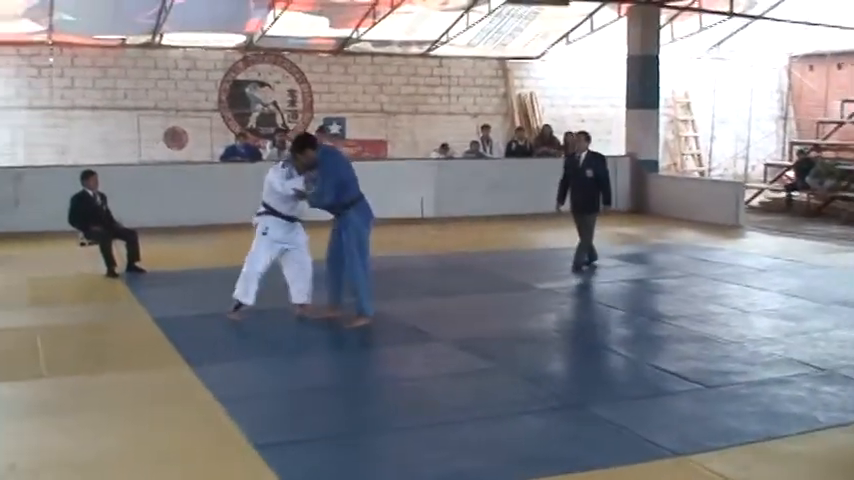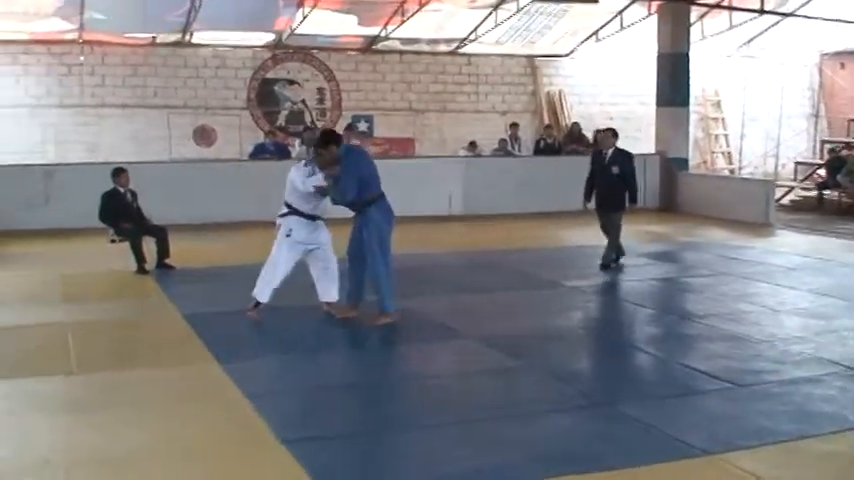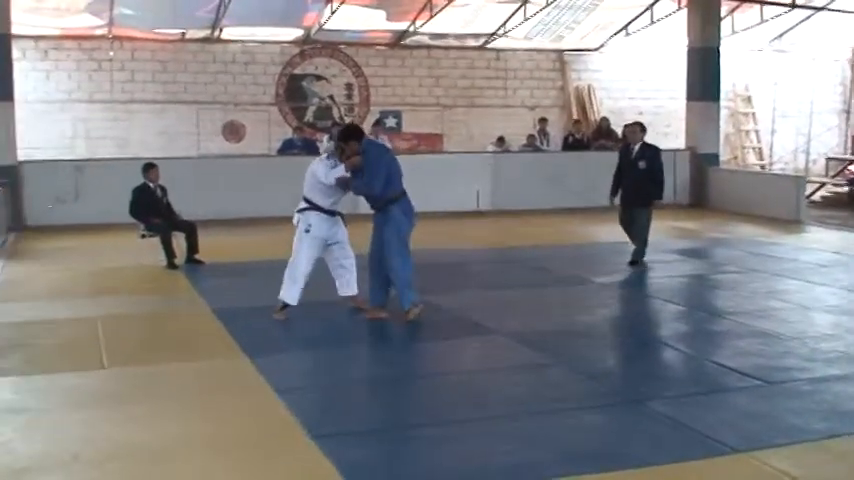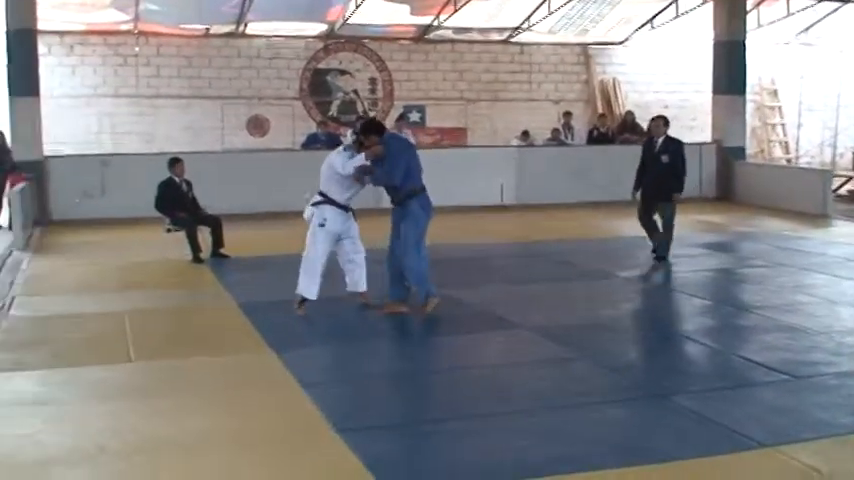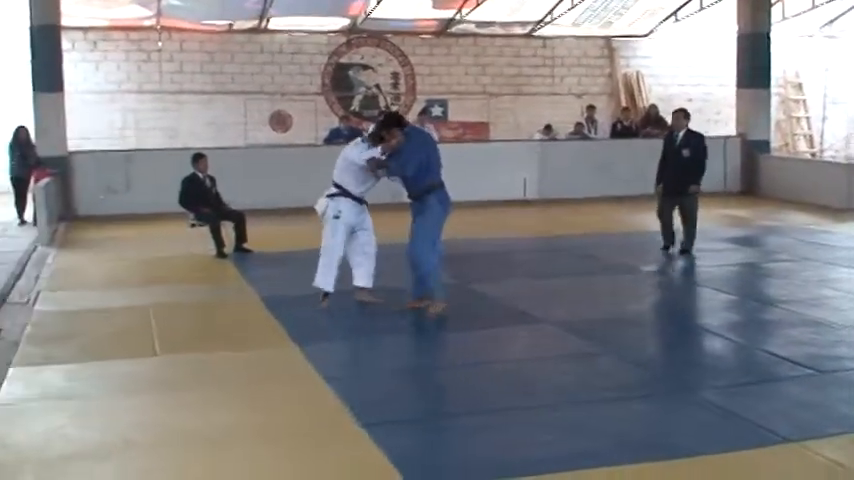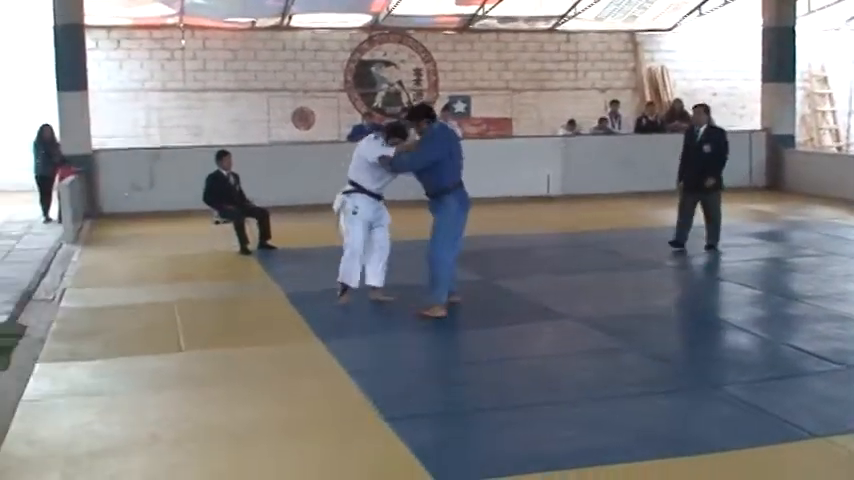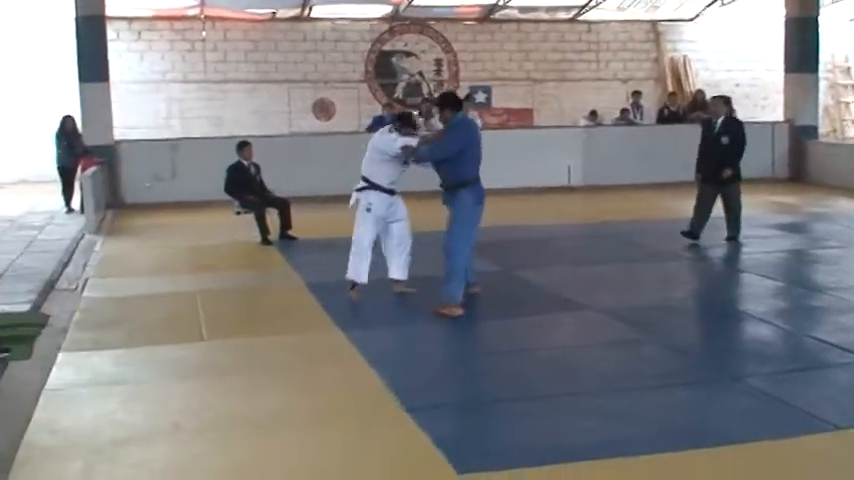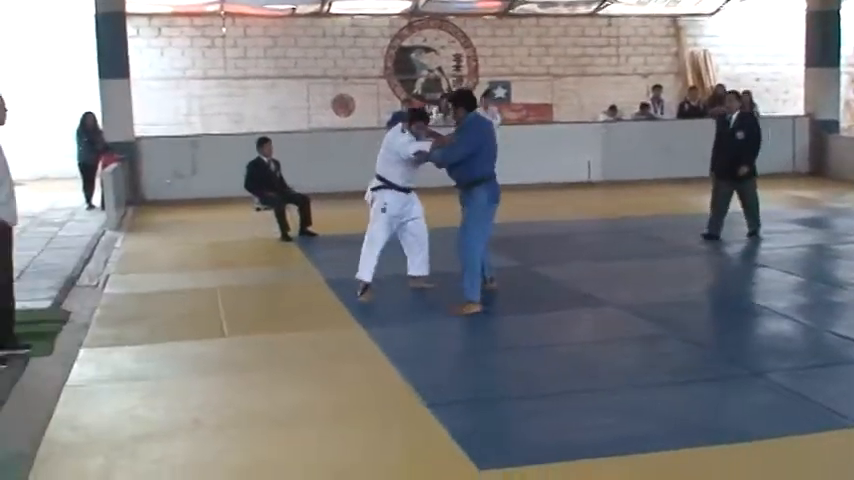
dt=0.1s
person 1, frame 1
left shoulder: (328, 162)
right shoulder: (327, 154)
left elbow: (323, 198)
left wrist: (306, 195)
left hip: (355, 216)
right hip: (346, 215)
left knee: (356, 265)
right knee: (334, 260)
left ankle: (365, 313)
right ankle: (334, 307)
person 1, frame 2
left shoulder: (352, 159)
right shoulder: (349, 154)
left elbow: (345, 195)
left wrist: (329, 191)
right wrist: (329, 171)
left hip: (376, 214)
right hip: (366, 213)
left knee: (378, 262)
right knee: (355, 259)
left ankle: (388, 311)
right ankle: (352, 306)
person 1, frame 3
left shoulder: (374, 154)
right shoulder: (370, 150)
left elbow: (372, 187)
left wrist: (351, 182)
right wrist: (351, 164)
left hip: (396, 212)
right hip: (385, 212)
left knee: (396, 260)
right knee: (377, 260)
left ankle: (412, 303)
right ankle: (379, 307)
person 1, frame 4
left shoulder: (397, 147)
right shoulder: (392, 145)
left elbow: (392, 177)
left wrist: (371, 171)
left hip: (414, 207)
right hip: (403, 206)
left knee: (406, 254)
right knee: (395, 255)
left ankle: (429, 295)
right ankle: (399, 301)
person 1, frame 5
left shoulder: (417, 139)
right shoulder: (411, 138)
left elbow: (404, 168)
right elbow: (402, 163)
left wrist: (383, 164)
left hip: (433, 202)
right hip: (422, 201)
left knee: (421, 250)
right knee: (418, 250)
left ankle: (436, 297)
right ankle: (422, 295)
person 1, frame 6
left shoulder: (440, 138)
right shoulder: (440, 134)
left elbow: (413, 162)
right elbow: (421, 157)
left wrist: (390, 161)
right wrist: (408, 149)
left hip: (451, 201)
right hip: (445, 199)
left knee: (440, 251)
right knee: (443, 249)
left ankle: (439, 304)
right ankle: (449, 293)
person 1, frame 7
left shoulder: (460, 129)
right shoulder: (462, 126)
left elbow: (434, 152)
right elbow: (443, 147)
left wrist: (414, 150)
right wrist: (428, 141)
left hip: (465, 195)
right hip: (461, 192)
left knee: (455, 245)
right knee: (460, 243)
left ankle: (454, 302)
right ankle: (469, 283)
person 1, frame 8
left shoulder: (473, 128)
right shoulder: (478, 124)
left elbow: (448, 156)
right elbow: (456, 145)
left wrist: (431, 152)
right wrist: (442, 142)
left hip: (480, 193)
right hip: (477, 191)
left knee: (469, 244)
right knee: (476, 241)
left ankle: (472, 300)
right ankle: (487, 279)
person 2, frame 1
left shoulder: (301, 175)
right shoulder: (278, 172)
right elbow: (285, 187)
right wrist: (306, 180)
left hip: (293, 225)
right hip: (271, 223)
left knee: (302, 266)
right knee: (255, 264)
left ankle: (301, 303)
right ankle: (240, 303)
person 2, frame 2
right shoulder: (300, 170)
right elbow: (306, 185)
left hip: (314, 224)
right hip: (294, 223)
left knee: (327, 263)
right knee: (279, 263)
left ankle: (329, 302)
right ankle: (258, 302)
person 2, frame 3
left shoulder: (345, 167)
right shoulder: (321, 163)
right elbow: (329, 178)
left hip: (332, 219)
right hip: (312, 219)
left knee: (344, 258)
right knee: (301, 261)
left ankle: (351, 296)
right ankle: (285, 302)
person 2, frame 4
left shoulder: (360, 162)
right shoulder: (339, 156)
right elbow: (348, 168)
right wrist: (368, 156)
left hip: (344, 214)
right hip: (325, 212)
left knee: (354, 254)
right knee: (316, 255)
left ankle: (360, 293)
right ankle: (304, 298)
person 2, frame 5
left shoulder: (375, 155)
right shoulder: (356, 147)
right elbow: (364, 158)
left hip: (358, 206)
right hip: (340, 204)
left knee: (366, 248)
right knee: (333, 248)
left ankle: (362, 290)
right ankle: (325, 291)
person 2, frame 6
left shoulder: (392, 154)
right shoulder: (369, 143)
right elbow: (380, 155)
left hip: (375, 202)
right hip: (356, 200)
left knee: (380, 246)
right knee: (355, 244)
left ankle: (375, 289)
right ankle: (346, 286)
person 2, frame 7
left shoulder: (404, 145)
right shoulder: (383, 137)
right elbow: (398, 146)
left hip: (391, 197)
right hip: (371, 197)
left knee: (401, 239)
right knee: (364, 239)
left ankle: (398, 281)
right ankle: (355, 282)
person 2, frame 8
left shoulder: (417, 139)
right shoulder: (396, 136)
right elbow: (412, 150)
right wrist: (434, 144)
left hip: (407, 196)
right hip: (386, 195)
left knee: (418, 235)
right knee: (375, 240)
left ankle: (417, 277)
right ankle: (364, 285)
person 3, frame 1
left shoulder: (598, 159)
right shoulder: (569, 159)
left elbow: (604, 182)
right elbow: (565, 181)
left wrist: (606, 202)
right wrist: (560, 200)
left hip: (590, 203)
right hip: (576, 203)
left knee: (586, 233)
right knee: (583, 233)
left ankle: (578, 261)
right ankle: (591, 256)
person 3, frame 2
left shoulder: (625, 156)
right shoulder: (596, 155)
left elbow: (631, 180)
right elbow: (591, 177)
left wrist: (632, 200)
right wrist: (587, 197)
left hip: (616, 201)
right hip: (601, 200)
left knee: (612, 231)
right knee: (606, 228)
left ankle: (608, 260)
right ankle: (618, 251)
person 3, frame 3
left shoulder: (652, 151)
right shoulder: (624, 149)
left elbow: (658, 175)
right elbow: (619, 172)
left wrist: (657, 196)
right wrist: (614, 192)
left hip: (644, 196)
right hip: (627, 195)
left knee: (641, 227)
right knee: (625, 222)
left ankle: (637, 256)
right ankle: (641, 247)
person 3, frame 4
left shoulder: (676, 145)
right shoulder: (647, 143)
left elbow: (681, 169)
right elbow: (642, 166)
left wrist: (678, 190)
right wrist: (636, 187)
left hip: (667, 192)
right hip: (649, 190)
left knee: (667, 222)
right knee: (644, 217)
left ankle: (663, 252)
right ankle: (658, 242)
person 3, frame 5
left shoulder: (697, 138)
right shoulder: (669, 137)
left elbow: (701, 162)
right elbow: (663, 160)
left wrist: (695, 182)
right wrist: (659, 181)
left hip: (688, 185)
right hip: (669, 184)
left knee: (689, 217)
right knee: (663, 212)
left ankle: (687, 245)
right ankle: (668, 240)
person 3, frame 6
left shoulder: (718, 133)
right shoulder: (689, 133)
left elbow: (722, 157)
right elbow: (684, 157)
left wrist: (713, 176)
right wrist: (680, 178)
left hip: (709, 181)
right hip: (690, 181)
left knee: (712, 214)
right knee: (684, 210)
left ankle: (712, 242)
right ankle: (680, 239)
person 3, frame 7
left shoulder: (735, 125)
right shoulder: (706, 124)
left elbow: (740, 148)
left wrist: (730, 167)
right wrist: (699, 170)
left hip: (727, 173)
right hip: (709, 173)
left knee: (732, 205)
right knee: (702, 203)
left ankle: (733, 233)
right ankle: (694, 231)
person 3, frame 8
left shoulder: (750, 120)
right shoulder: (721, 120)
left elbow: (755, 144)
left wrist: (746, 164)
right wrist: (714, 167)
left hip: (743, 169)
right hip: (723, 169)
left knee: (749, 200)
right knee: (718, 202)
left ankle: (754, 227)
right ankle: (713, 231)
